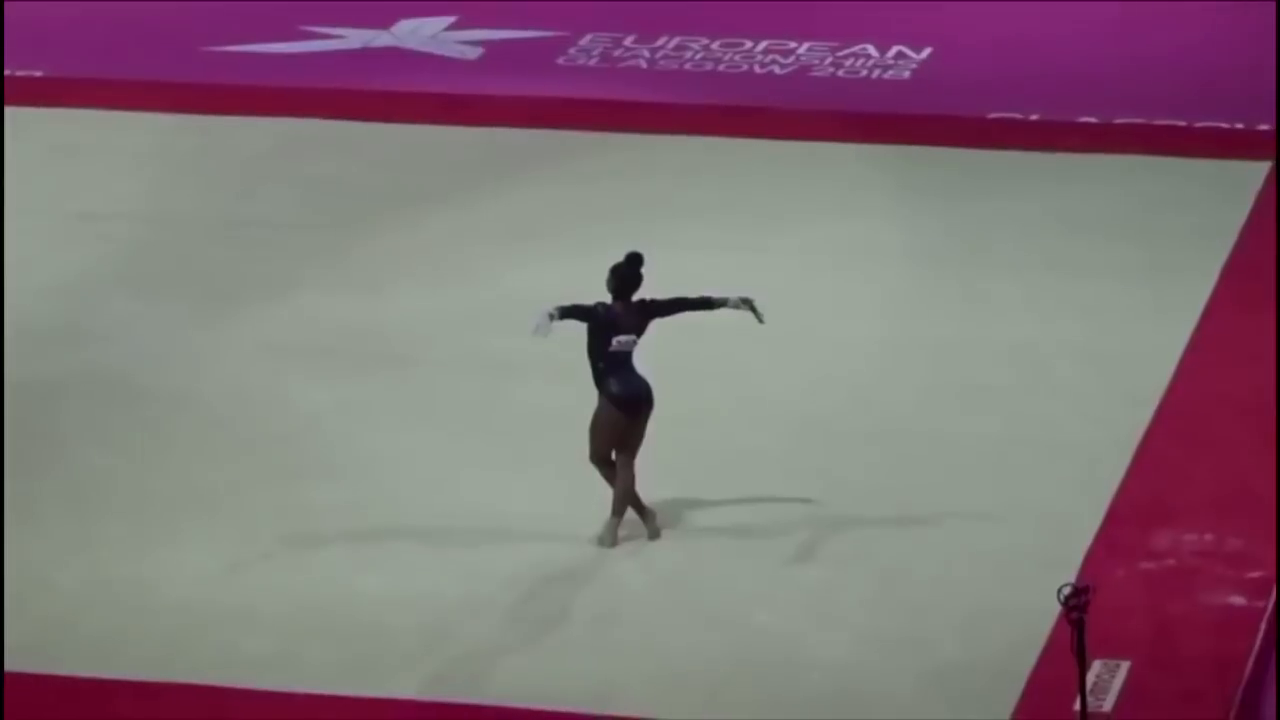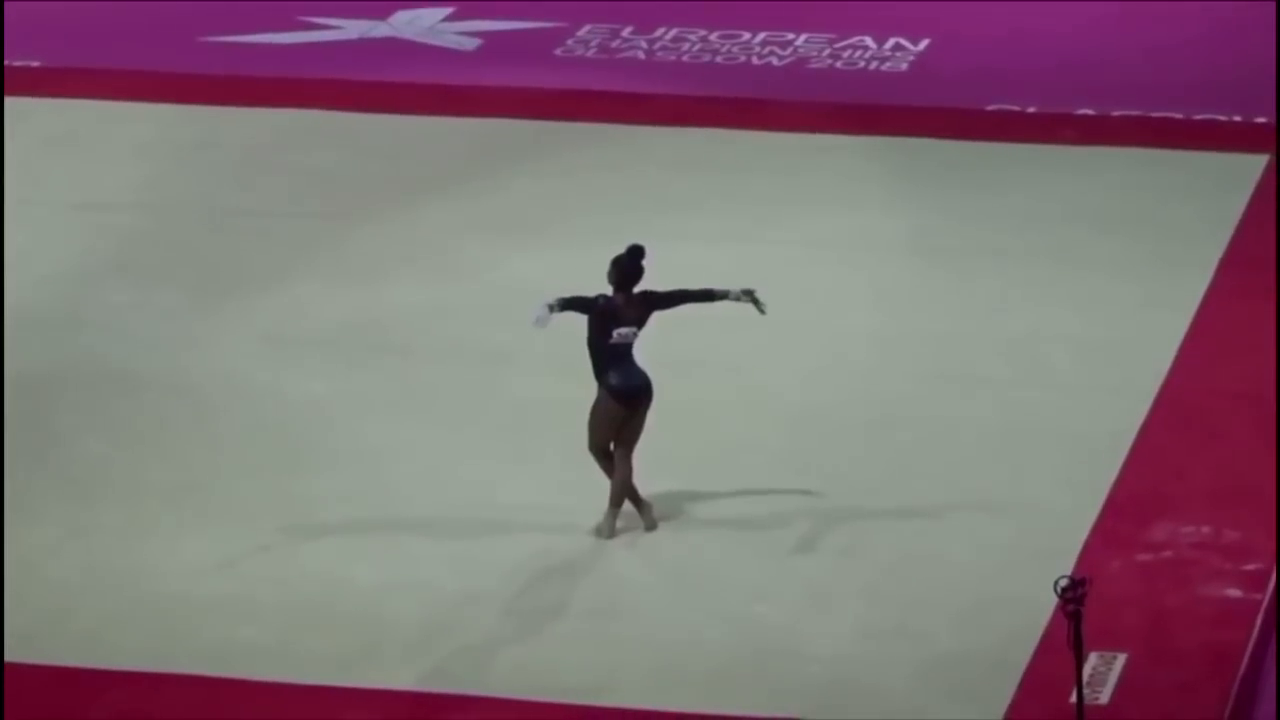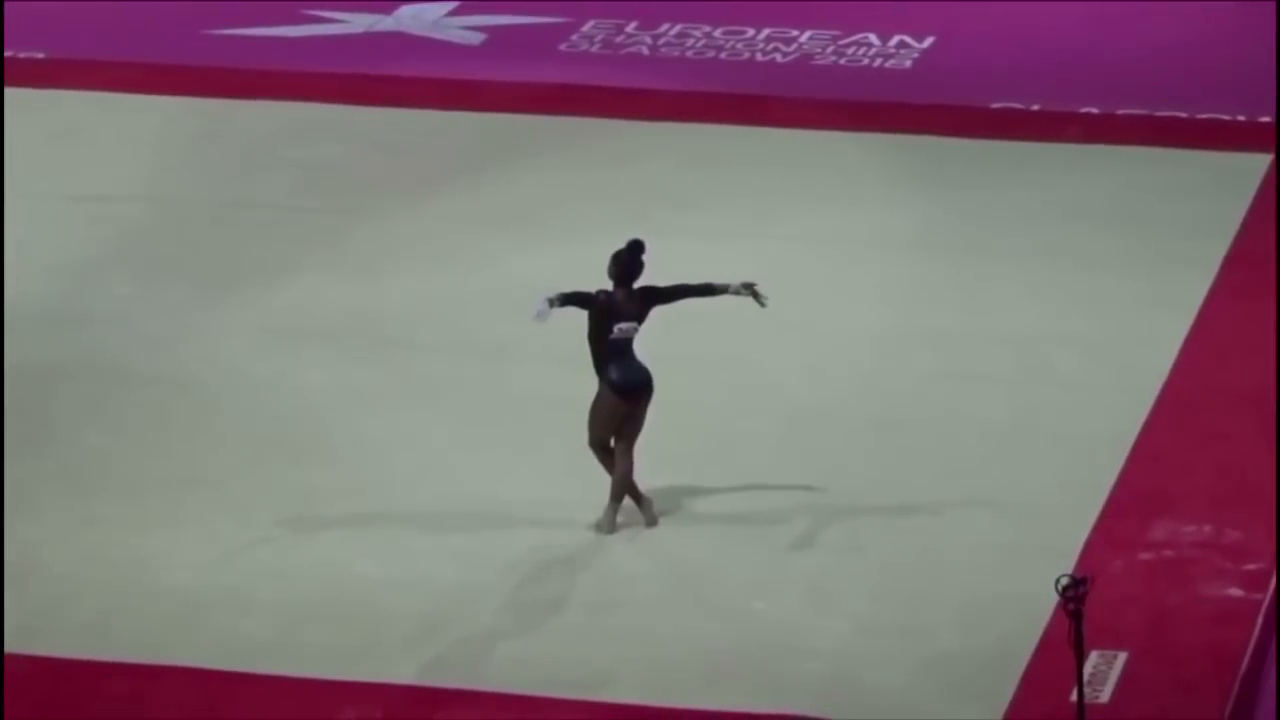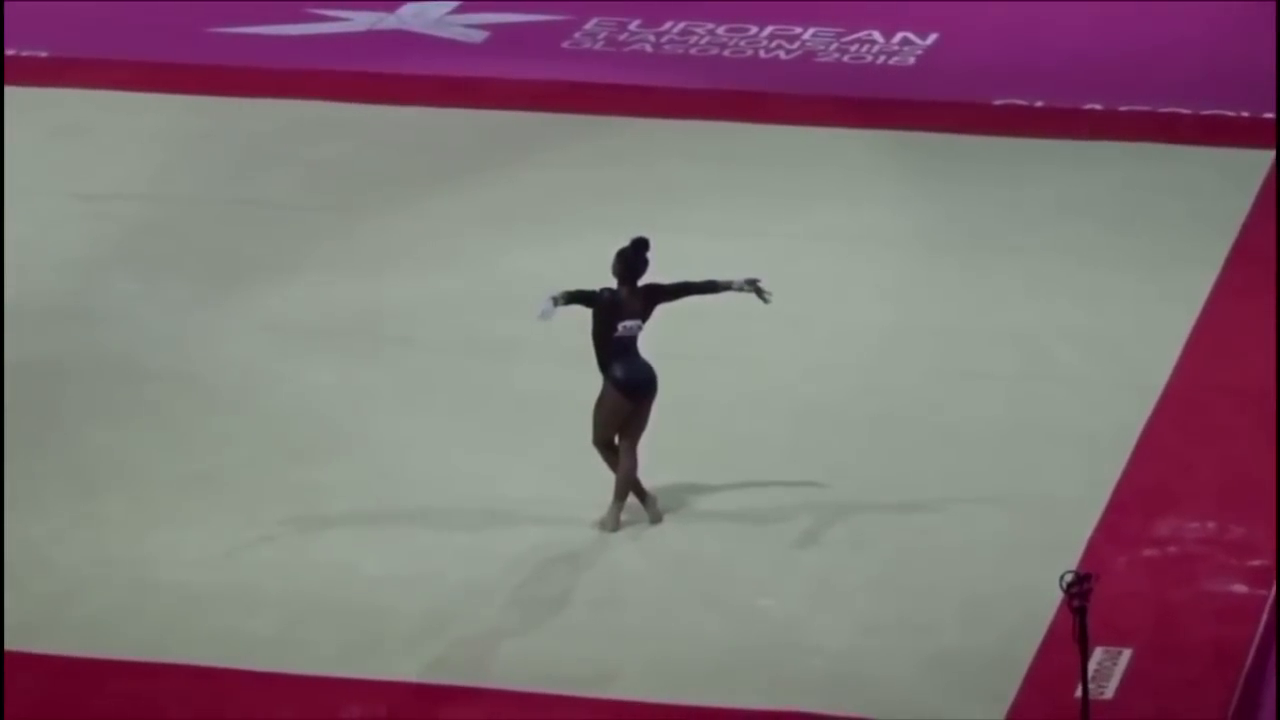
dt=0.7s
person 1, frame 1
left shoulder: (600, 314)
right shoulder: (644, 310)
left elbow: (573, 310)
right elbow: (688, 303)
left wrist: (552, 314)
right wrist: (731, 301)
left hip: (616, 397)
right hip: (641, 394)
left knee: (600, 457)
right knee: (625, 461)
left ankle: (642, 511)
right ankle: (614, 524)
person 1, frame 2
left shoulder: (602, 306)
right shoulder: (645, 303)
left elbow: (574, 302)
right elbow: (689, 295)
left wrist: (552, 306)
right wrist: (733, 294)
left hip: (615, 389)
right hip: (640, 387)
left knee: (599, 448)
right knee: (622, 453)
left ankle: (638, 504)
right ankle: (611, 517)
person 1, frame 3
left shoulder: (602, 301)
right shoulder: (645, 297)
left elbow: (574, 297)
right elbow: (690, 290)
left wrist: (551, 301)
right wrist: (734, 288)
left hip: (616, 383)
right hip: (640, 381)
left knee: (599, 443)
right knee: (623, 449)
left ankle: (638, 500)
right ankle: (611, 512)
person 1, frame 4
left shoulder: (606, 299)
right shoulder: (649, 295)
left elbow: (579, 296)
right elbow: (694, 287)
left wrist: (556, 300)
right wrist: (738, 284)
left hip: (621, 380)
right hip: (645, 377)
left knee: (603, 441)
right knee: (627, 446)
left ankle: (643, 497)
right ankle: (615, 510)
